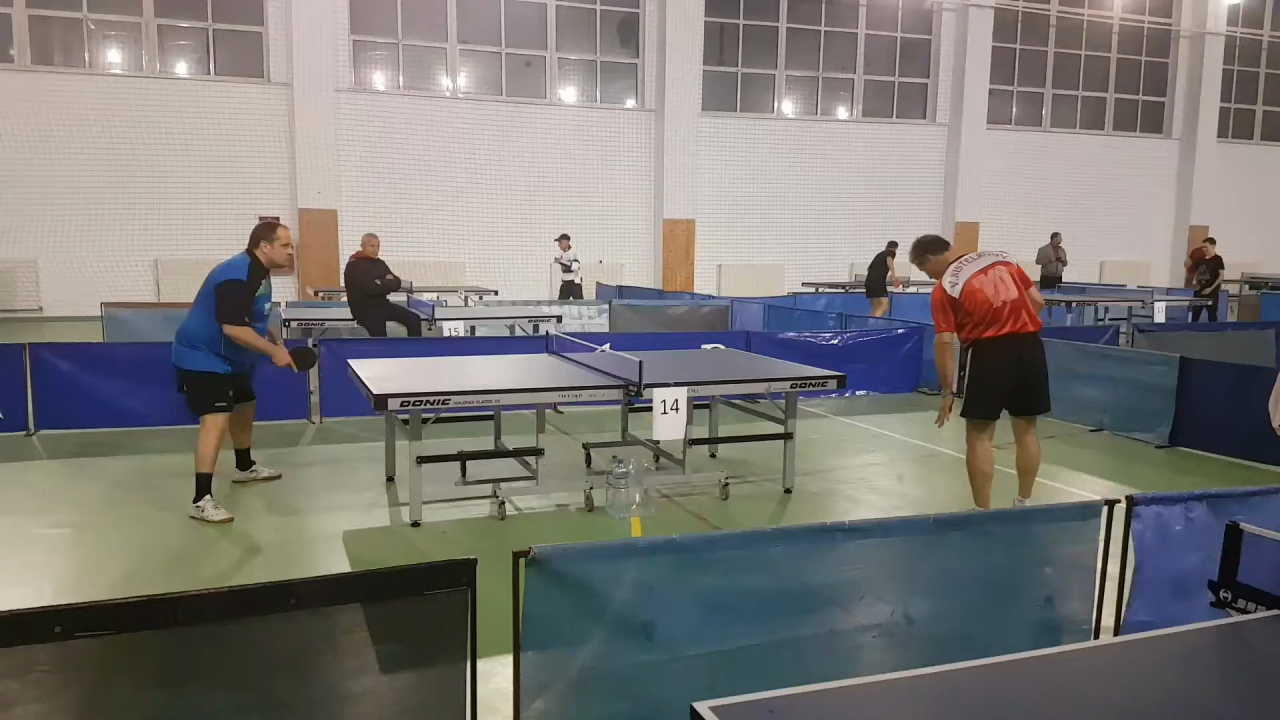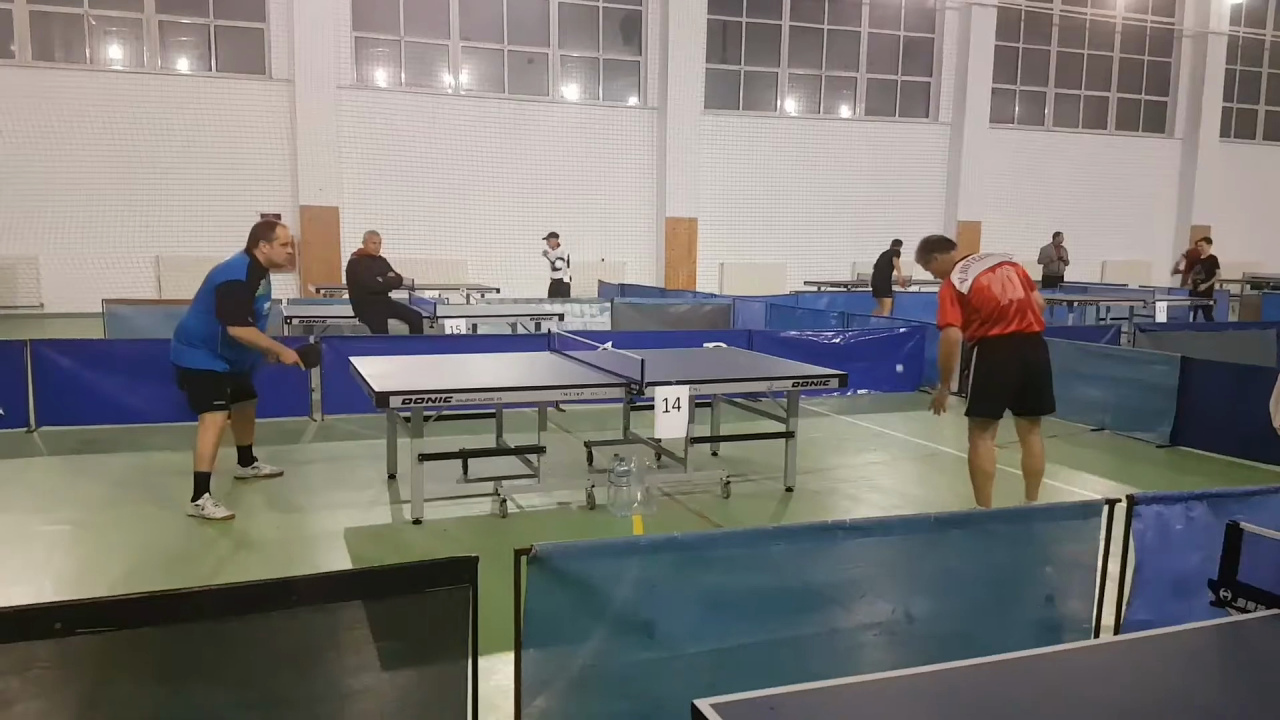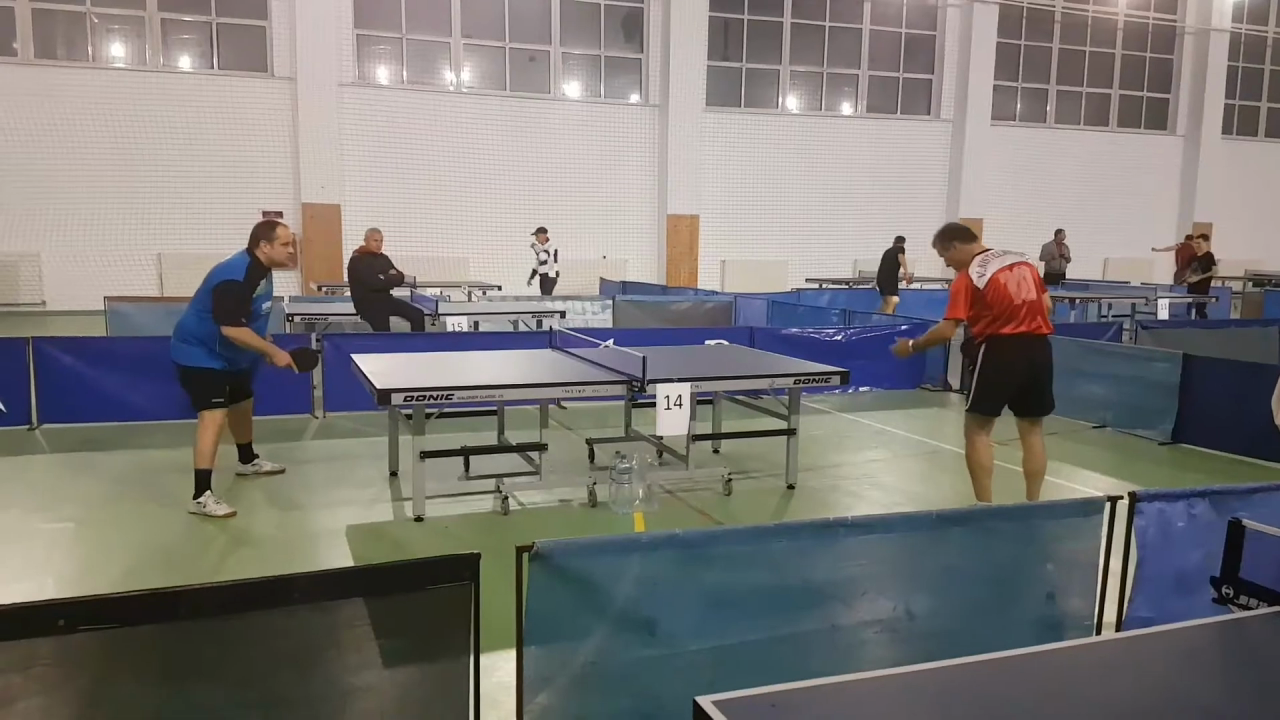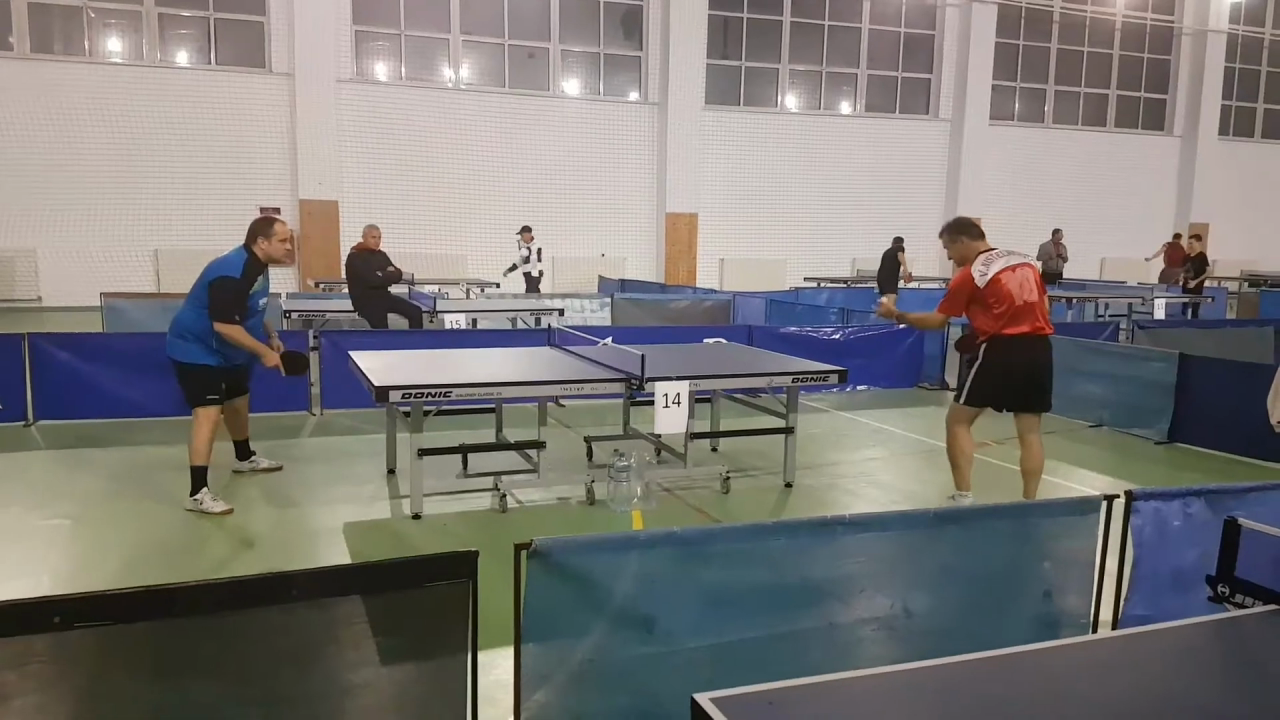
dt=0.2s
person 1, frame 1
left shoulder: (257, 271)
right shoulder: (238, 277)
right elbow: (233, 327)
left wrist: (274, 339)
right wrist: (273, 352)
left hip: (226, 358)
right hip: (202, 357)
left knee: (243, 408)
right knee: (216, 420)
left ankle: (245, 467)
right ankle: (201, 500)
person 1, frame 2
left shoulder: (258, 271)
right shoulder: (237, 277)
right elbow: (238, 329)
left wrist: (267, 345)
right wrist: (281, 350)
left hip: (227, 357)
right hip: (200, 355)
left knee: (245, 405)
right knee: (214, 419)
left ankle: (247, 464)
right ankle: (200, 499)
person 1, frame 3
left shoulder: (260, 270)
right shoulder: (236, 277)
right elbow: (232, 329)
left wrist: (267, 344)
right wrist: (272, 352)
left hip: (227, 355)
right hip: (199, 353)
left knee: (242, 405)
right knee: (214, 416)
left ankle: (247, 461)
right ankle: (201, 496)
person 1, frame 4
left shoulder: (256, 265)
right shoulder: (233, 273)
right elbow: (225, 325)
left wrist: (271, 335)
right wrist: (263, 352)
left hip: (223, 351)
right hip: (195, 348)
left knee: (238, 401)
right knee: (208, 413)
left ankle: (245, 458)
right ankle: (198, 493)
person 2, frame 1
left shoulder: (944, 287)
right shoulder: (1003, 259)
left elbow: (945, 342)
right elbow: (1037, 301)
left wrist: (947, 393)
left hip: (989, 353)
right hip: (1029, 347)
left knee: (979, 437)
right knee: (1027, 432)
left ankle: (983, 513)
right ankle: (1024, 505)
person 2, frame 2
left shoulder: (953, 285)
right shoulder: (1006, 260)
left elbow: (951, 338)
right elbow: (1039, 303)
left wrist: (944, 386)
left hip: (994, 353)
right hip: (1034, 348)
left knee: (981, 436)
right knee: (1031, 433)
left ankle: (984, 512)
person 2, frame 3
left shoulder: (969, 278)
right shoulder: (1022, 259)
left elbow: (948, 330)
right elbow: (1046, 306)
left wrist: (913, 346)
left hip: (1000, 352)
right hip: (1038, 349)
left knee: (977, 433)
right knee: (1032, 433)
left ankle: (985, 508)
person 2, frame 4
left shoulder: (970, 275)
right shoulder: (1026, 261)
left elbow: (937, 321)
right elbow: (1044, 307)
left wrist: (898, 315)
left hip: (1001, 351)
right hip: (1039, 348)
left knee: (958, 421)
right knee: (1030, 431)
left ankle: (963, 497)
right ankle: (1029, 503)
